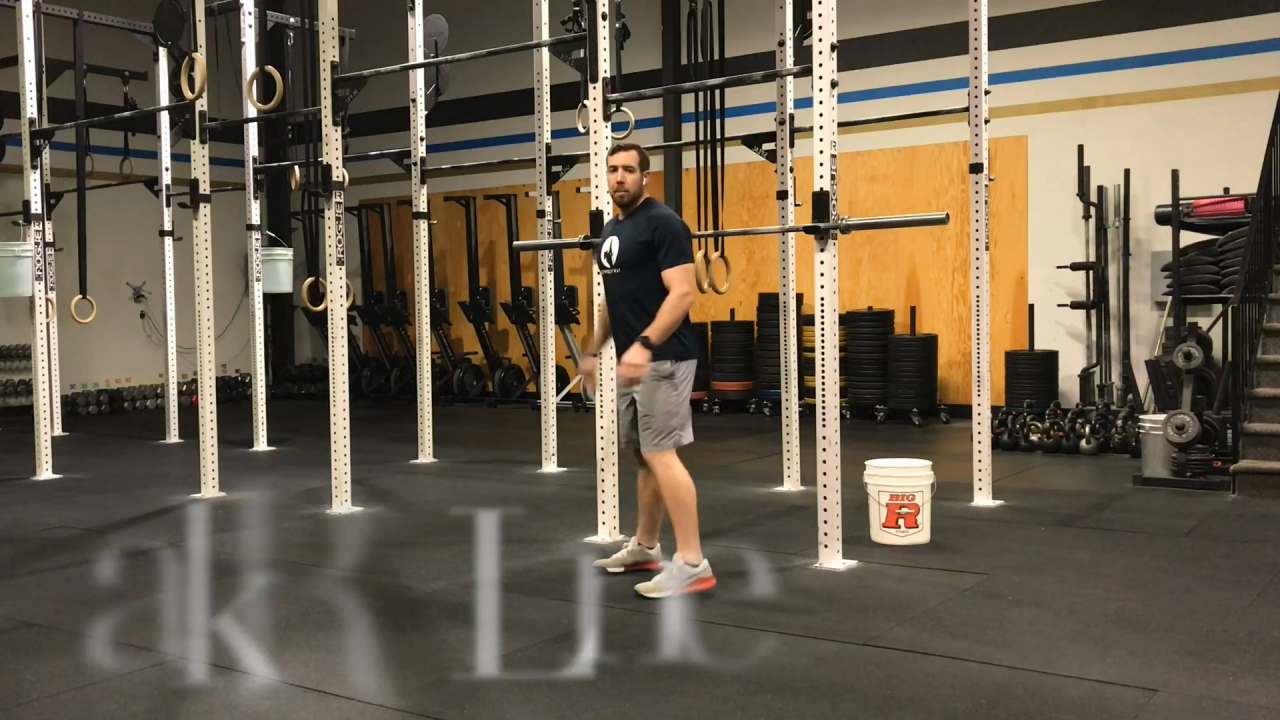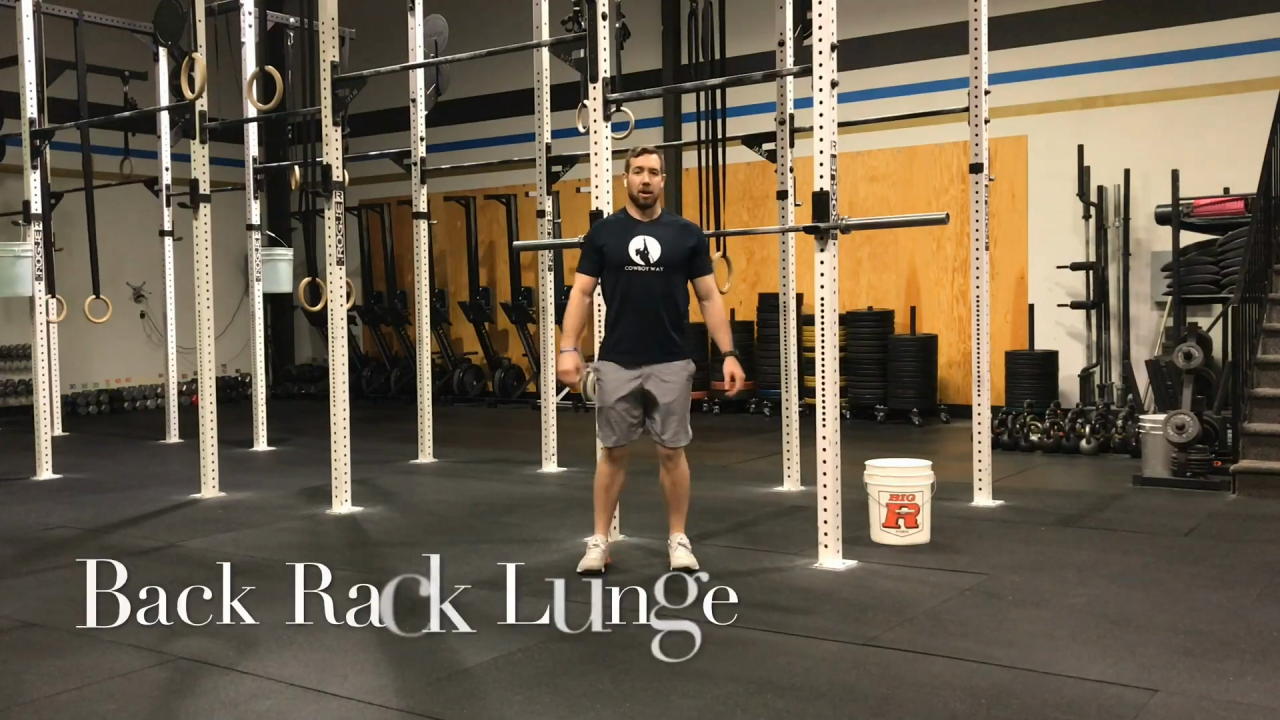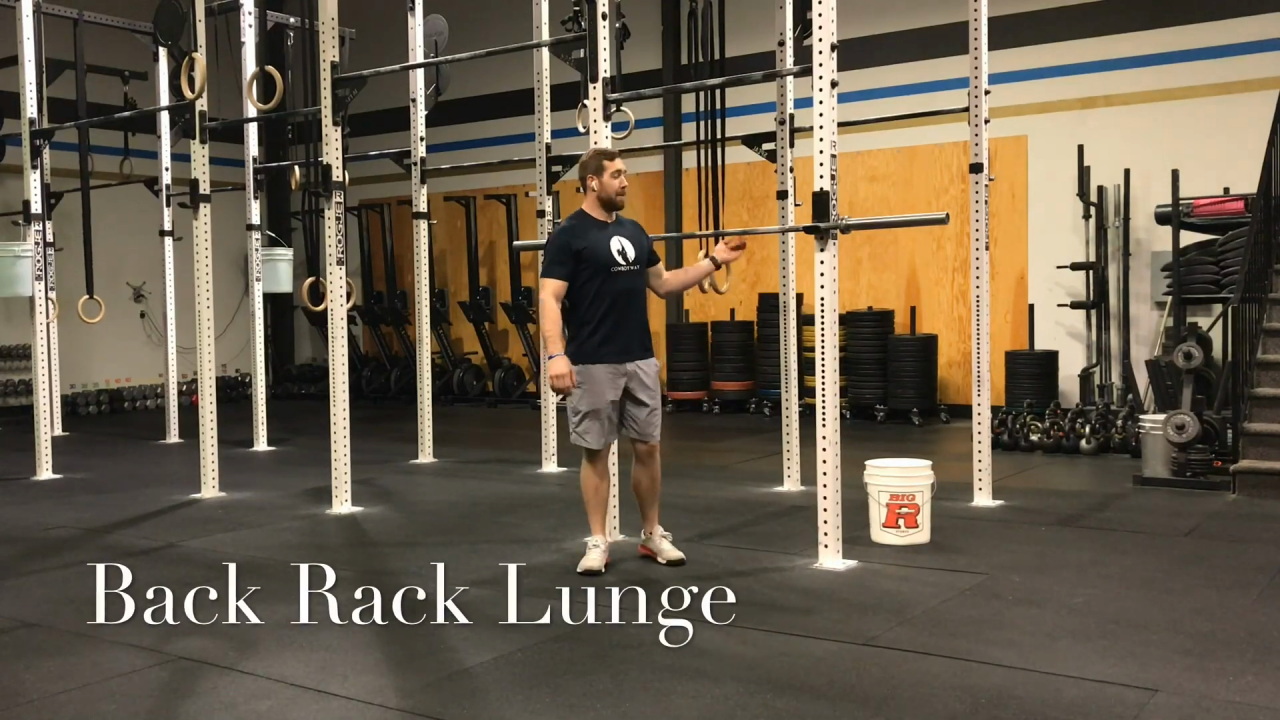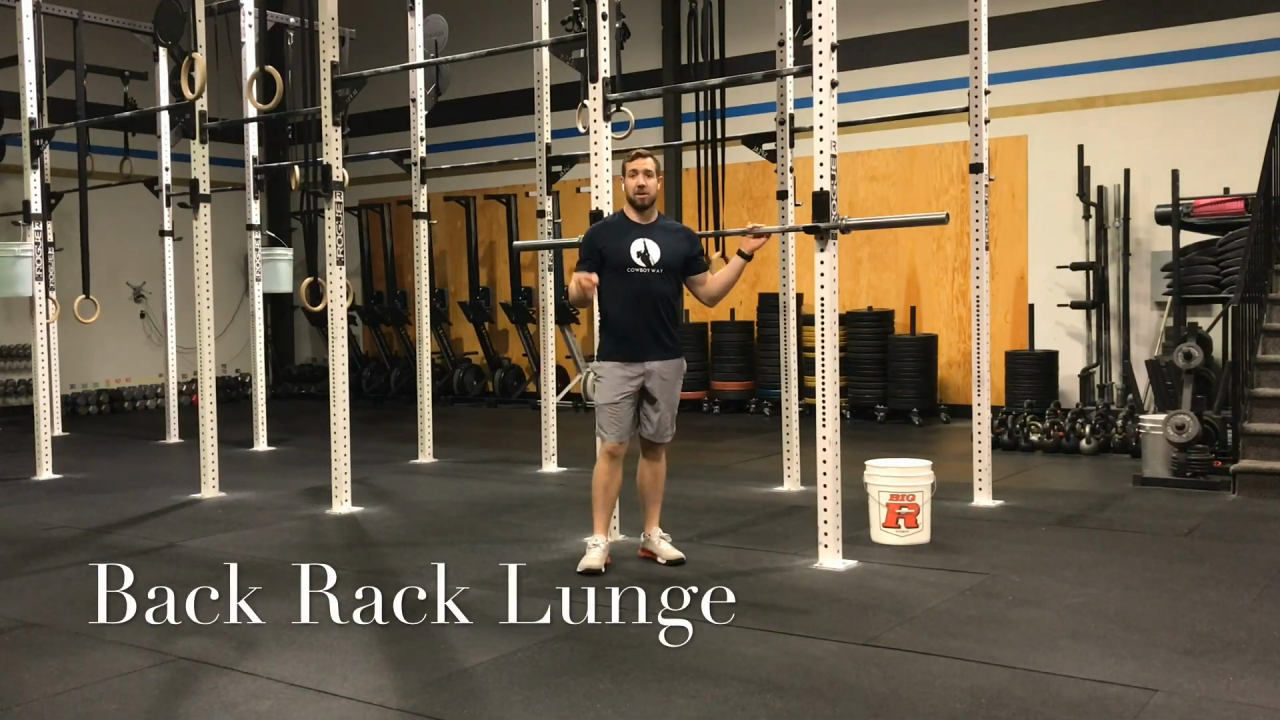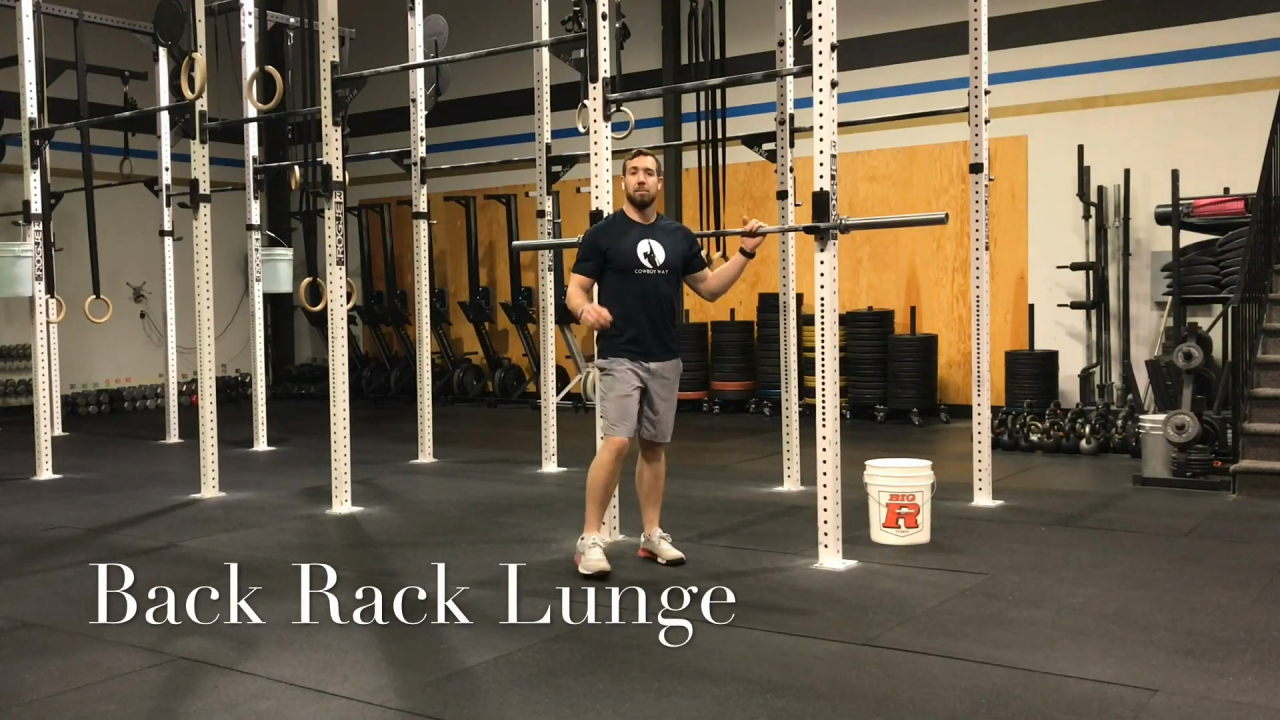
dt=1s
person 1, frame 1
left shoulder: (663, 223)
right shoulder: (612, 229)
left elbow: (681, 294)
left wrist: (646, 345)
right wrist: (592, 349)
left hip: (663, 360)
right hip: (634, 362)
left knee: (660, 455)
right knee: (643, 456)
left ankle: (691, 564)
right ankle: (644, 546)
person 1, frame 2
left shoulder: (687, 234)
right shoulder: (603, 232)
left elbow: (709, 297)
right elbow: (581, 293)
left wrist: (729, 353)
right wrist: (568, 349)
left hip: (671, 363)
right hip: (616, 363)
left knee: (672, 452)
right knee: (613, 452)
left ankle: (678, 539)
right ankle: (598, 540)
person 1, frame 3
left shoulder: (633, 230)
right shoulder: (568, 235)
left elbow: (662, 283)
right elbow: (550, 299)
left wrist: (714, 261)
right wrist: (556, 354)
left hip: (641, 360)
right hip: (594, 364)
left knee: (648, 448)
right knee: (595, 452)
left ankle: (653, 533)
right ankle: (597, 542)
person 1, frame 4
left shoulder: (681, 236)
right shoulder: (601, 234)
left elbow: (709, 293)
right elbow: (575, 298)
left wrist: (743, 254)
right wrist: (581, 288)
left hip: (665, 360)
right hip: (617, 360)
left knee: (654, 447)
right knee: (611, 449)
left ankle: (652, 535)
right ankle: (599, 541)
person 1, frame 5
left shoulder: (679, 235)
right shoulder: (603, 233)
left elbow: (709, 288)
right elbow: (575, 288)
left wrist: (745, 252)
right wrist: (586, 309)
left hip: (665, 359)
right hip: (620, 357)
left knee: (654, 447)
right knee: (617, 443)
left ankle: (652, 535)
right ankle: (590, 539)
